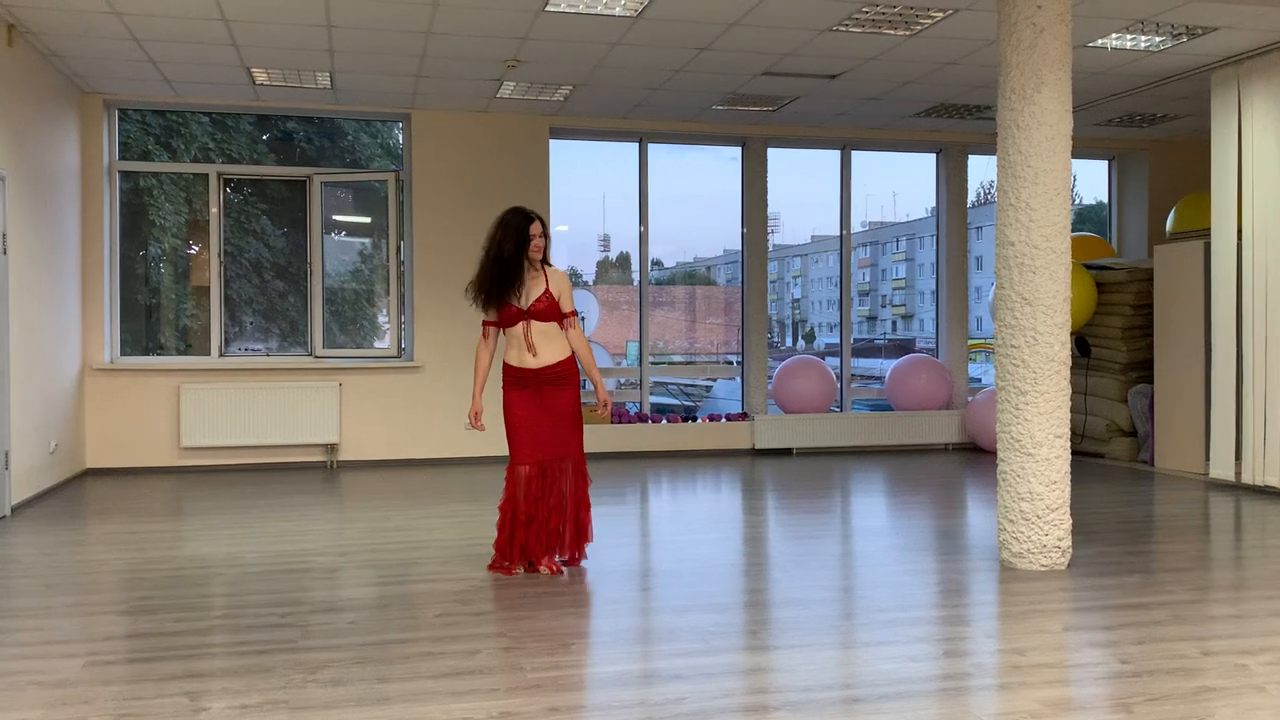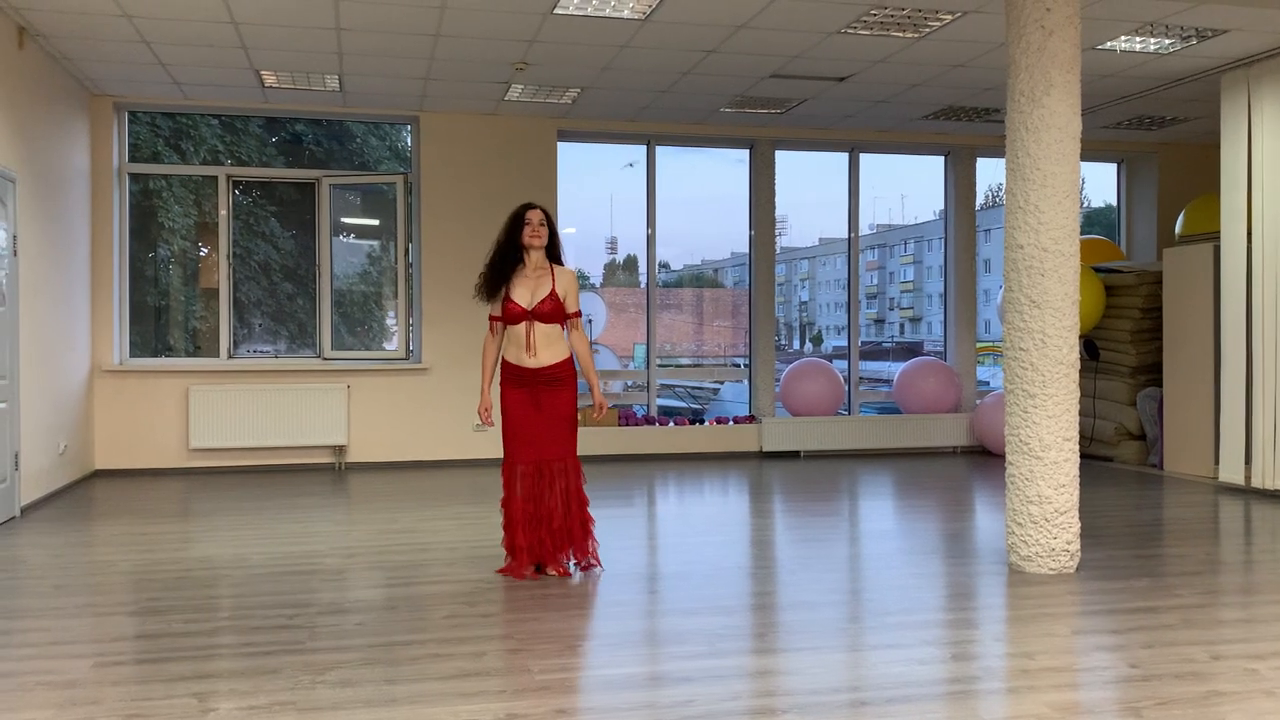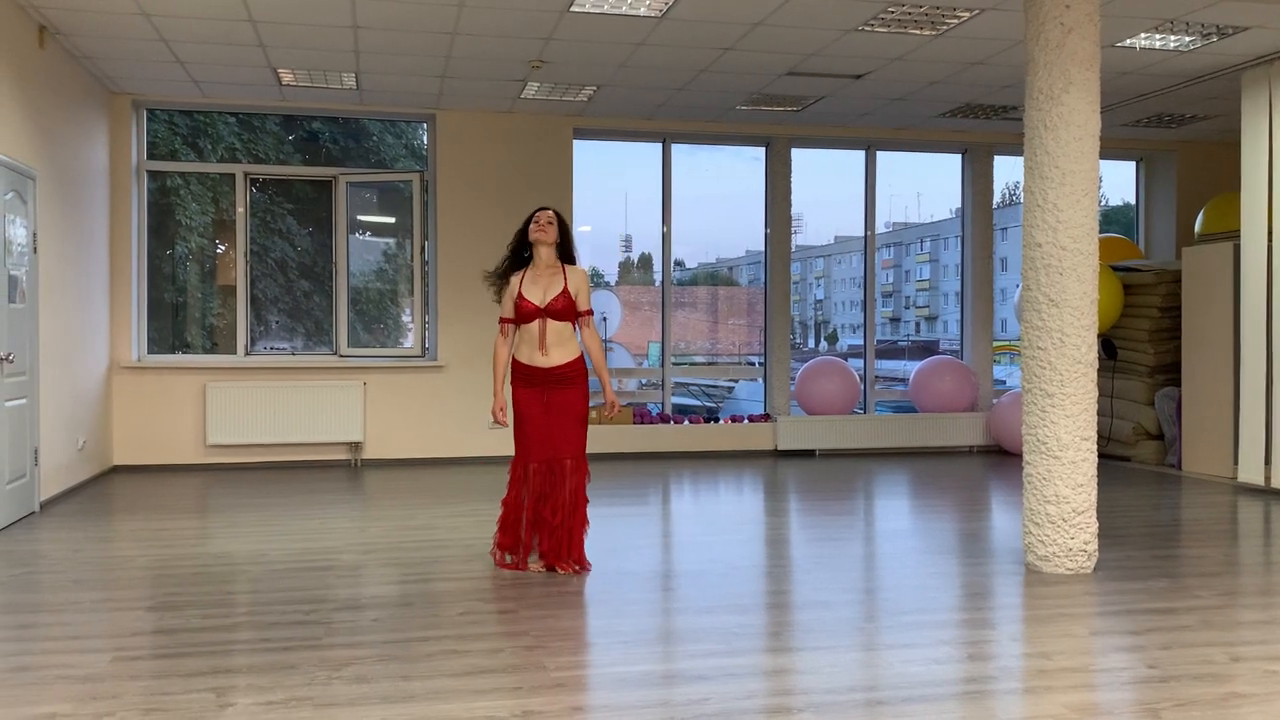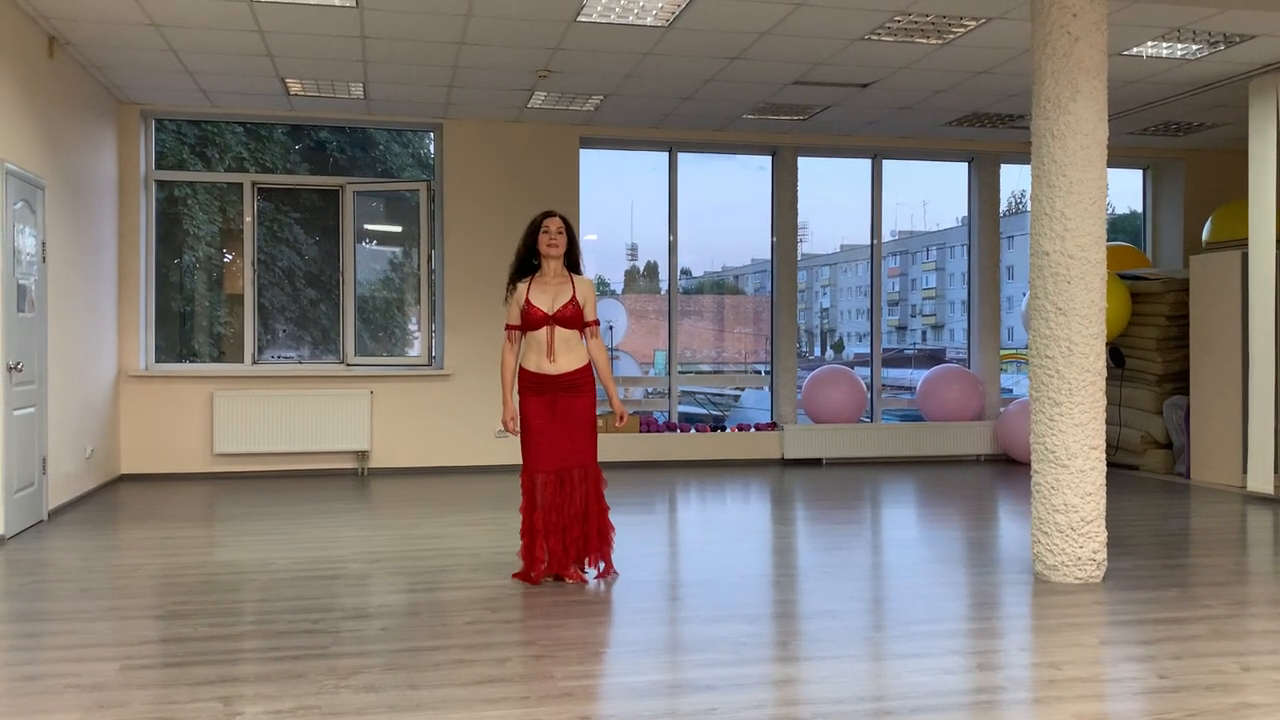
dt=0.7s
person 1, frame 1
left shoulder: (557, 279)
right shoulder: (498, 284)
left elbow: (575, 333)
right elbow: (487, 342)
left wrist: (598, 383)
right wrist: (476, 396)
left hip: (561, 380)
right hip: (518, 385)
left knee: (557, 463)
right knee: (524, 466)
left ankle: (547, 550)
right ankle: (517, 551)
person 1, frame 2
left shoulder: (565, 278)
right shoulder: (504, 280)
left elbow: (576, 334)
right elbow: (494, 337)
left wrist: (595, 386)
right wrist: (485, 391)
left hip: (558, 381)
right hip: (516, 383)
left knee: (558, 463)
right knee: (521, 465)
left ankle: (555, 553)
right ankle: (526, 553)
person 1, frame 3
left shoulder: (576, 277)
right shoulder: (514, 280)
left elbow: (588, 332)
right elbow: (504, 338)
left wrist: (607, 385)
right wrist: (498, 393)
left hip: (569, 380)
right hip: (527, 382)
left knee: (567, 462)
right knee: (532, 463)
left ankle: (564, 552)
right ankle: (535, 550)
person 1, frame 4
left shoulder: (583, 287)
right shoulder: (520, 289)
left elbow: (595, 342)
right elbow: (510, 346)
left wrist: (613, 397)
right wrist: (507, 402)
left hip: (577, 388)
right hip: (534, 391)
left knee: (577, 471)
right knee: (540, 472)
left ankle: (572, 561)
right ankle: (542, 561)
